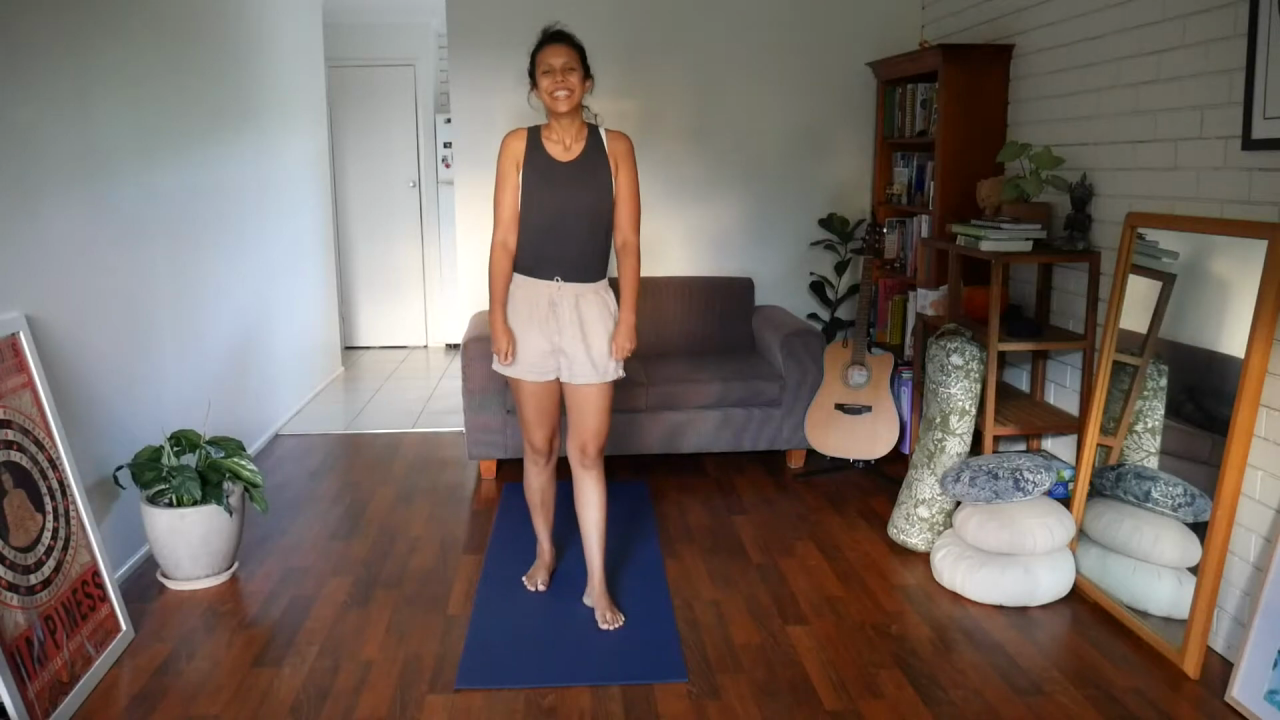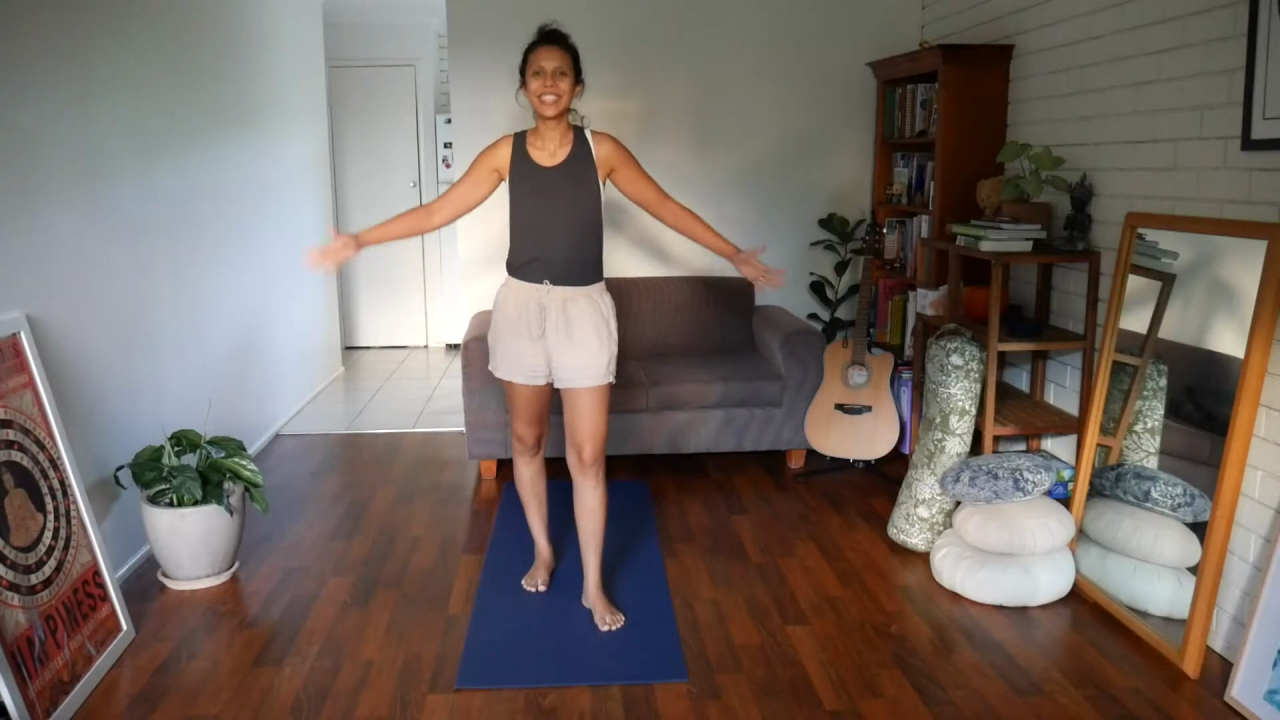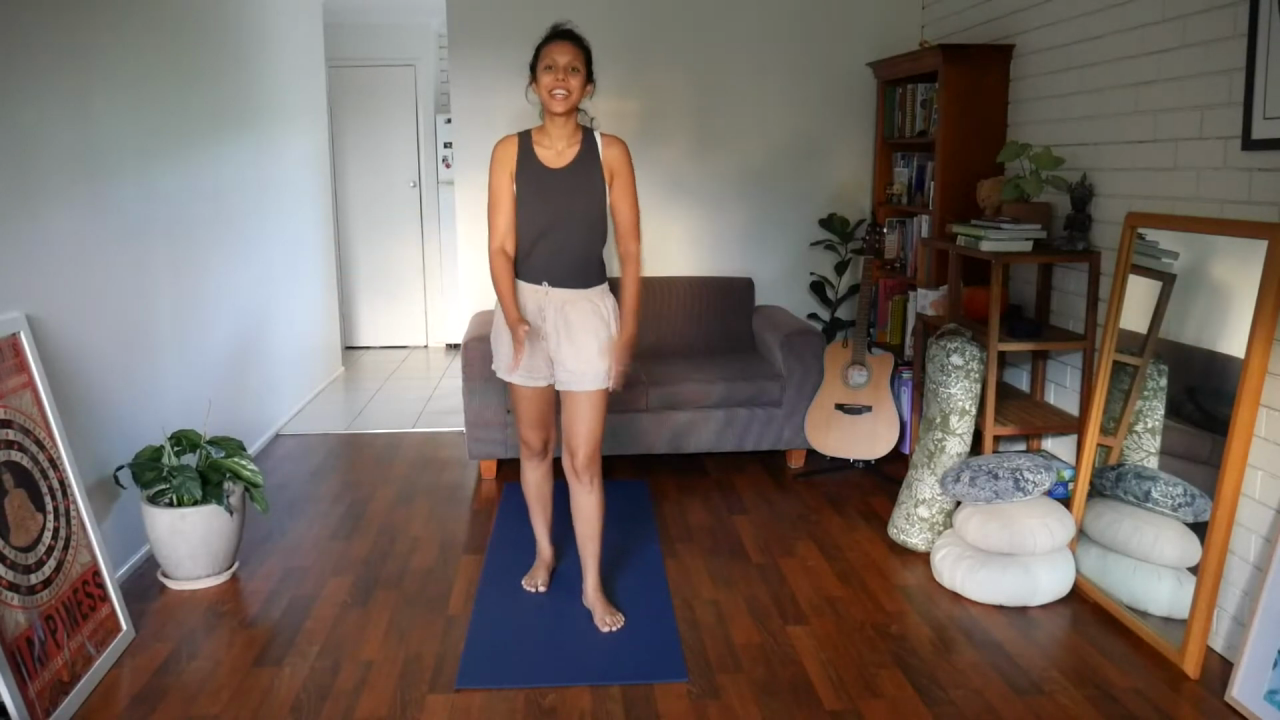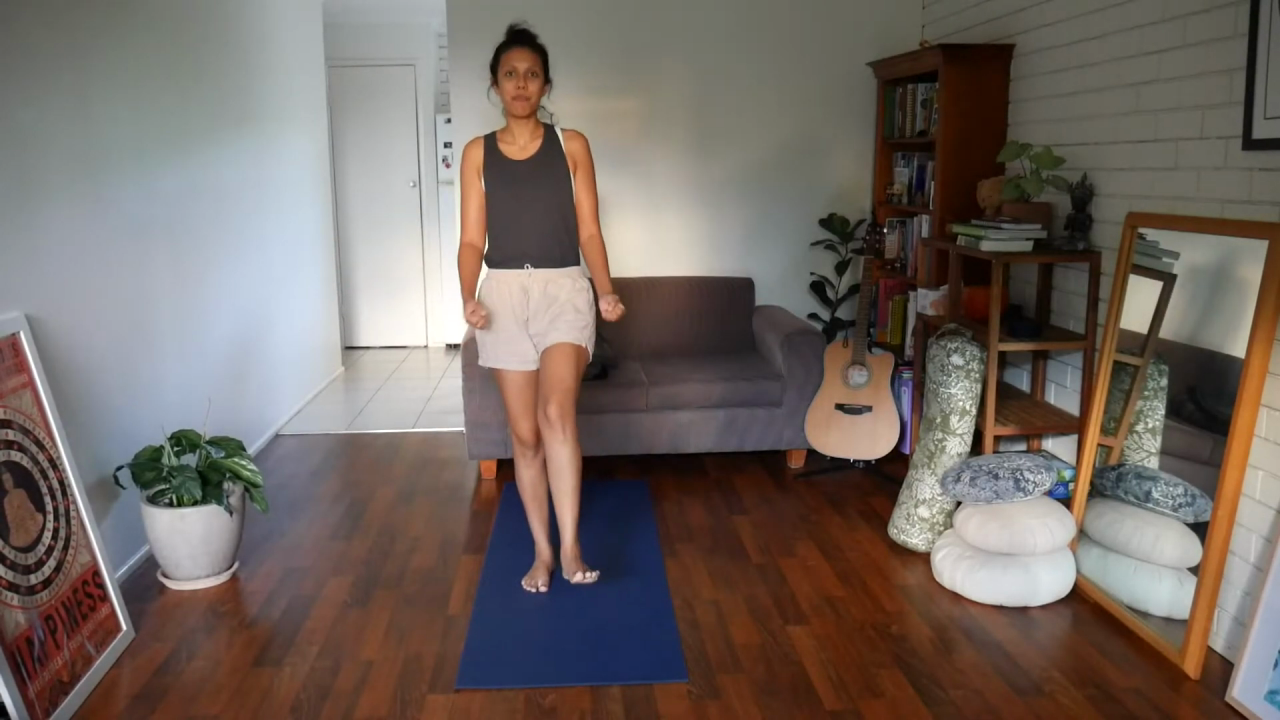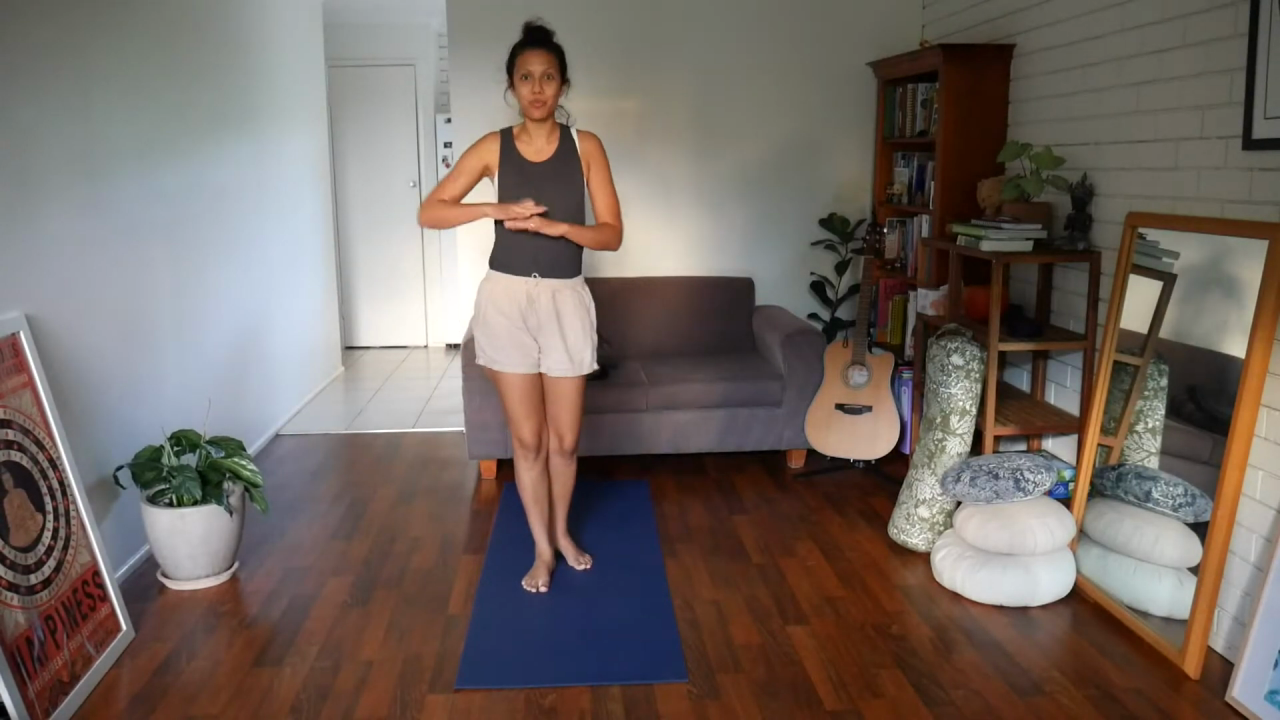
dt=1s
person 1, frame 1
left shoulder: (615, 146)
right shoulder: (517, 145)
left elbow: (627, 239)
right elbow: (504, 238)
left wrist: (627, 316)
right wrist: (498, 317)
left hip: (591, 305)
right hip: (529, 303)
left knee: (587, 452)
right knee: (539, 446)
left ankle: (596, 582)
right ankle: (544, 550)
person 1, frame 2
left shoulder: (601, 149)
right shoulder: (504, 153)
left elbow: (666, 207)
right elbow: (437, 211)
left wrist: (735, 255)
right wrist: (359, 241)
left hip: (584, 309)
right hip: (520, 307)
left knee: (588, 456)
right knee: (526, 441)
left ankle: (593, 585)
right ankle: (543, 552)
person 1, frame 3
left shoulder: (611, 152)
right shoulder: (509, 153)
left elbow: (628, 244)
right elbow: (501, 247)
left wrist: (626, 327)
right wrist: (513, 318)
left hip: (587, 310)
right hip: (526, 309)
left knee: (583, 460)
right knee: (533, 444)
left ankle: (592, 586)
right ankle: (543, 552)
person 1, frame 4
left shoulder: (572, 145)
right shoulder: (477, 152)
left elbow: (589, 230)
right elbow: (471, 240)
left wrist: (606, 292)
right wrist: (469, 298)
left hip: (564, 290)
right hip: (504, 295)
left knee: (556, 413)
right knee: (525, 435)
left ankle: (570, 547)
right ankle: (542, 551)
person 1, frame 5
left shoulder: (587, 146)
right shoulder: (493, 147)
left elbow: (612, 233)
right elbow: (430, 213)
left wrist: (556, 226)
right wrist: (497, 210)
left hip: (566, 301)
right hip: (506, 300)
left knee: (565, 438)
right knee: (528, 437)
left ankle: (562, 532)
right ankle: (541, 548)
